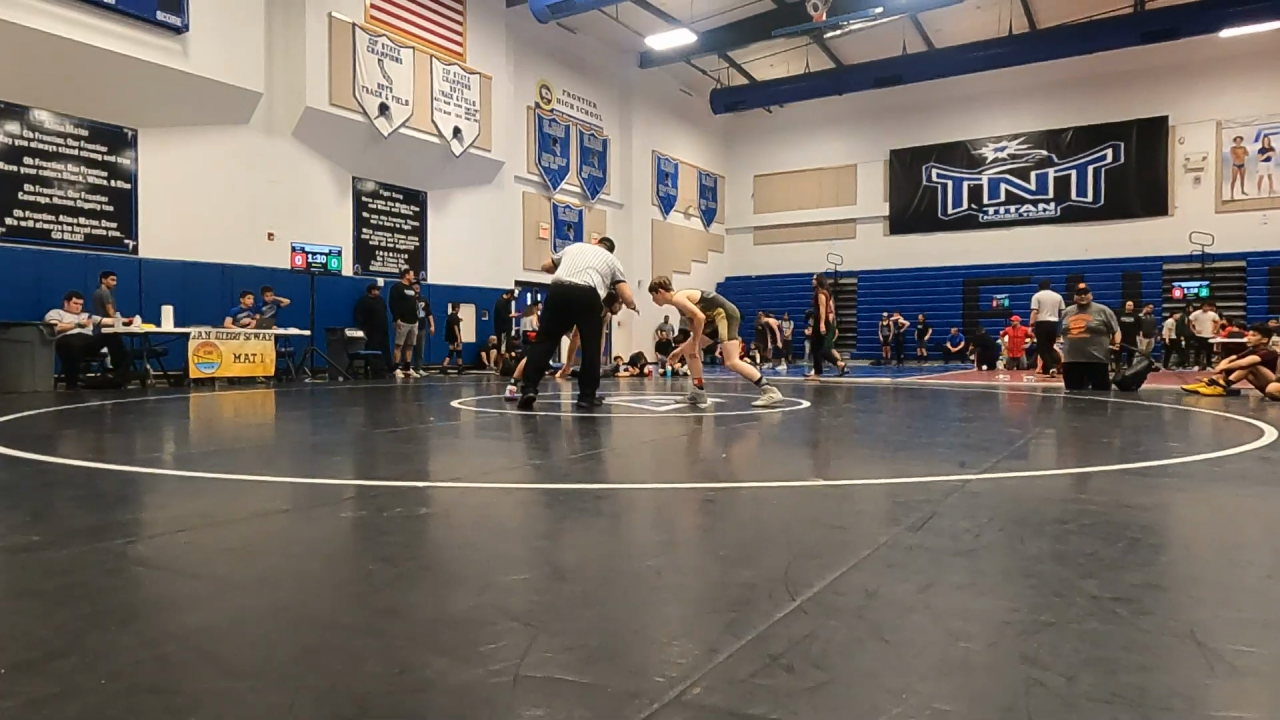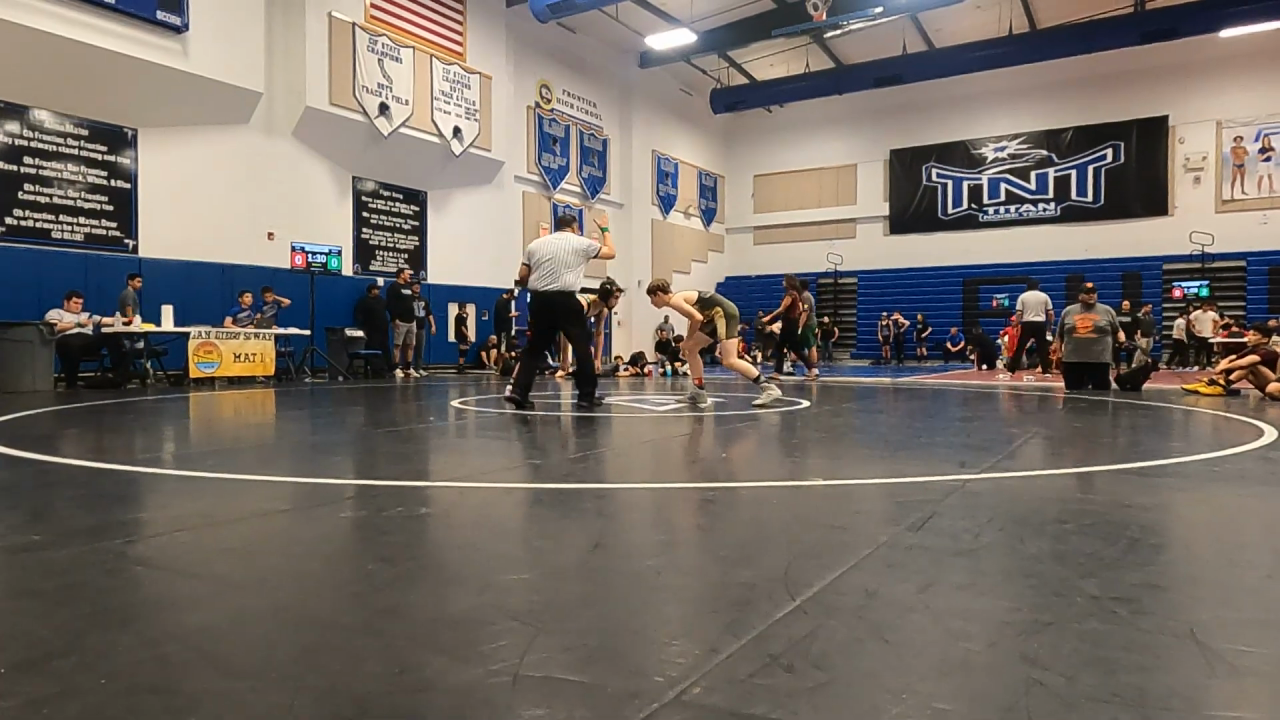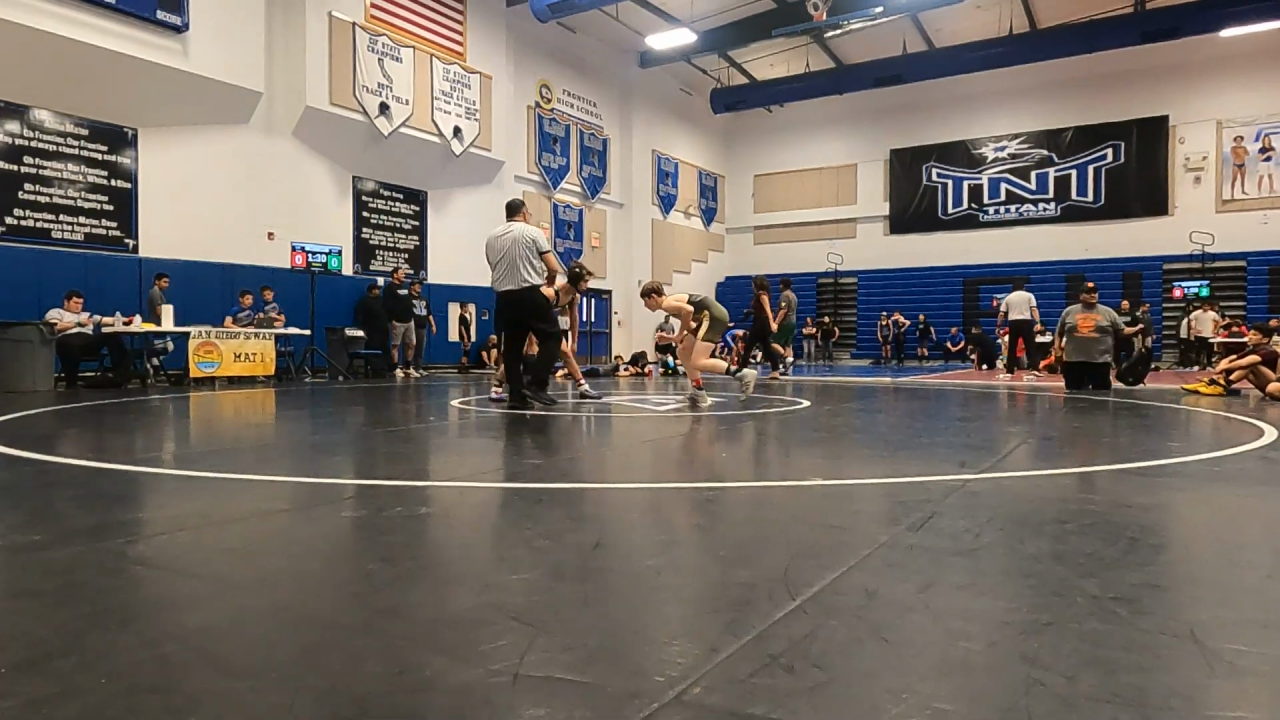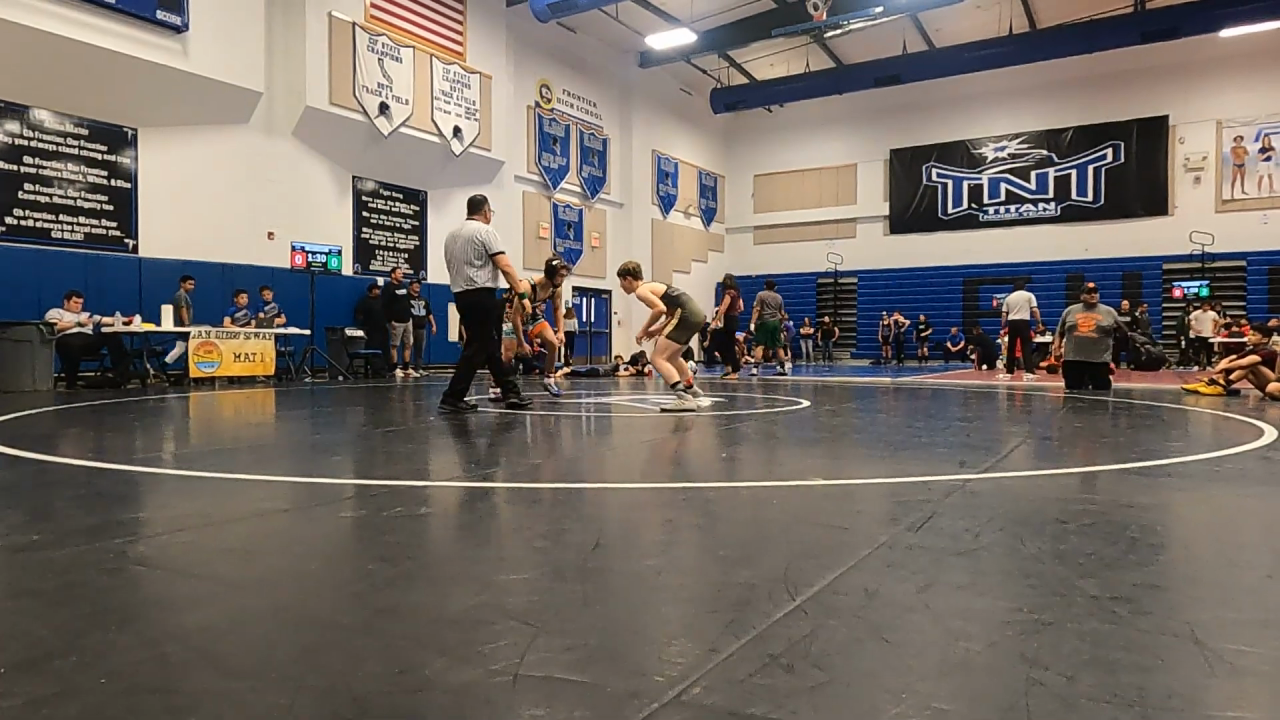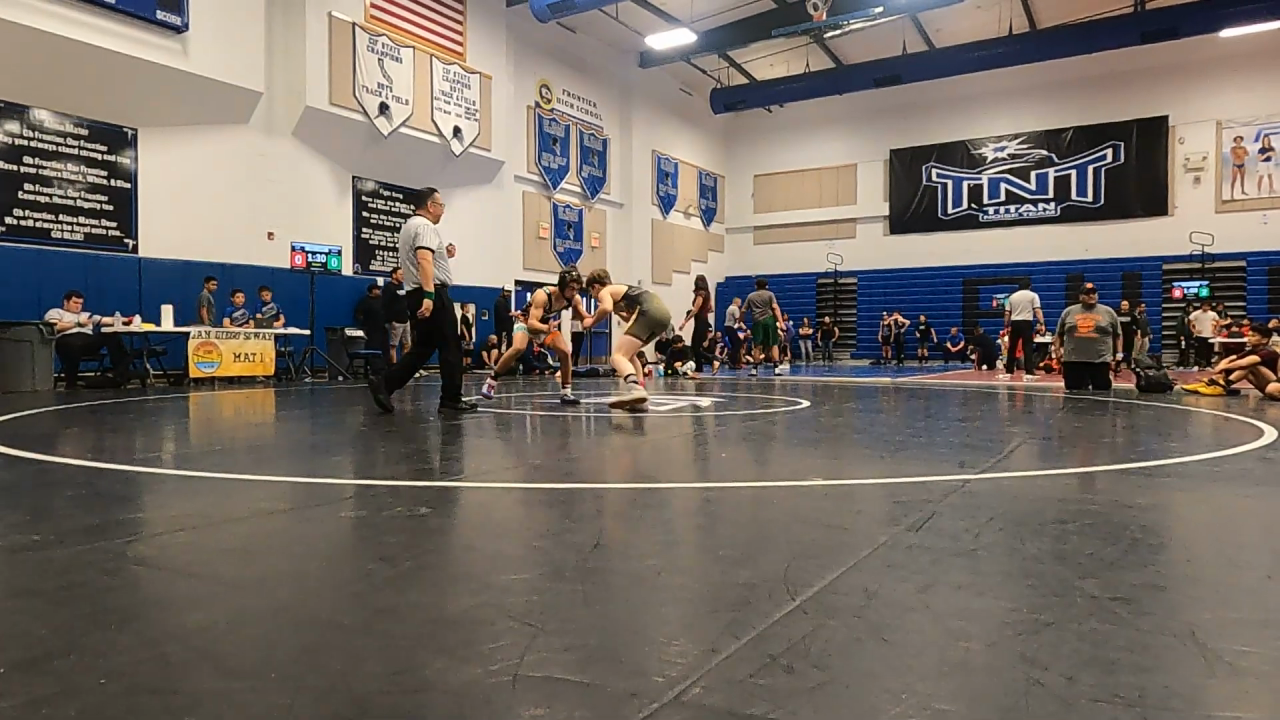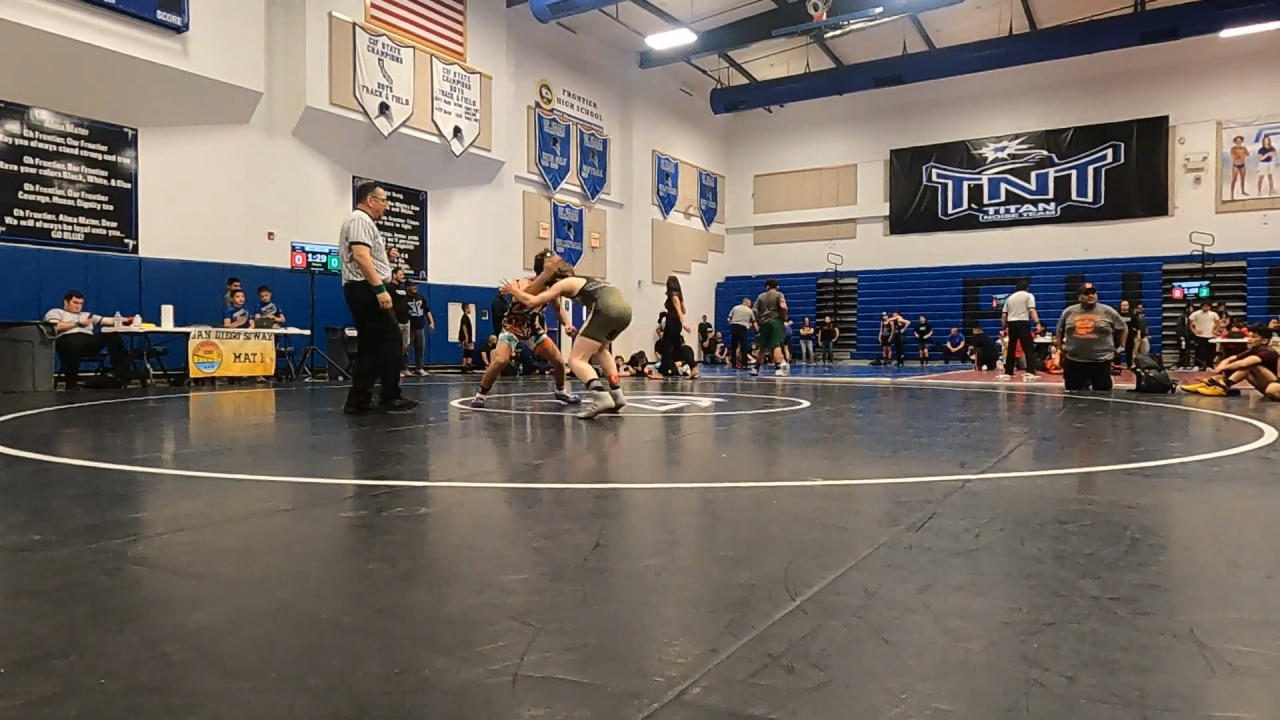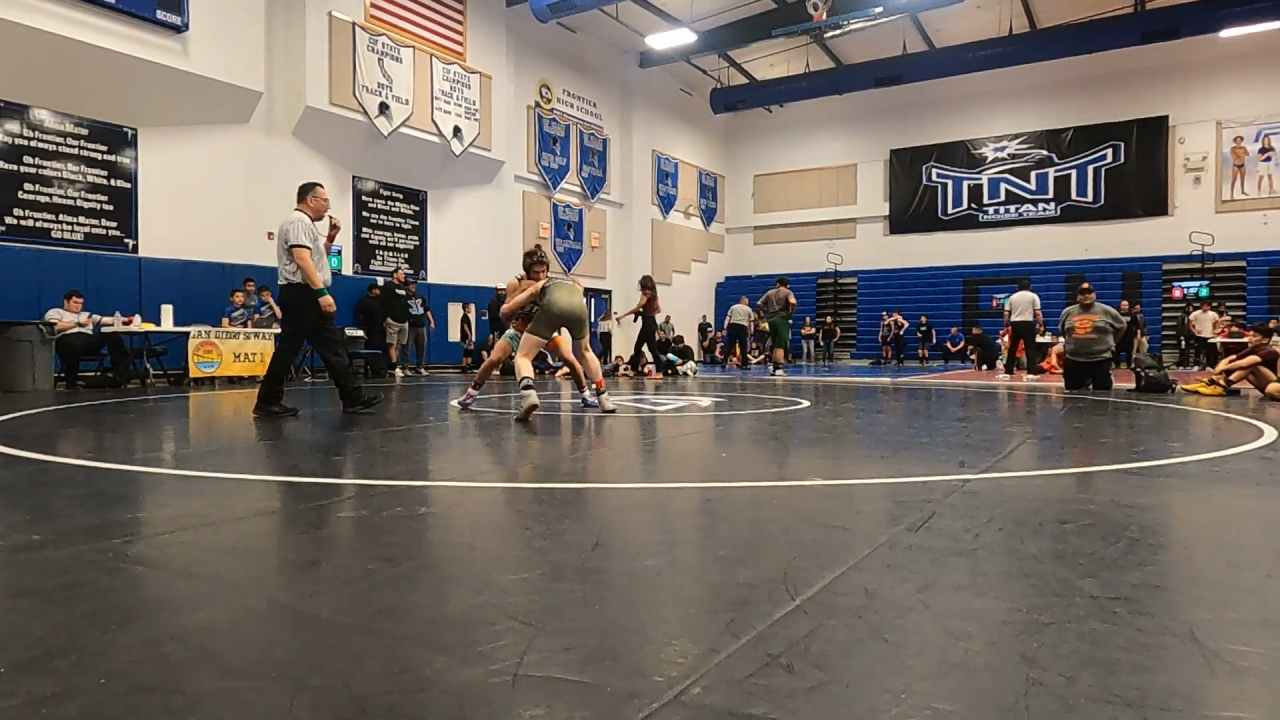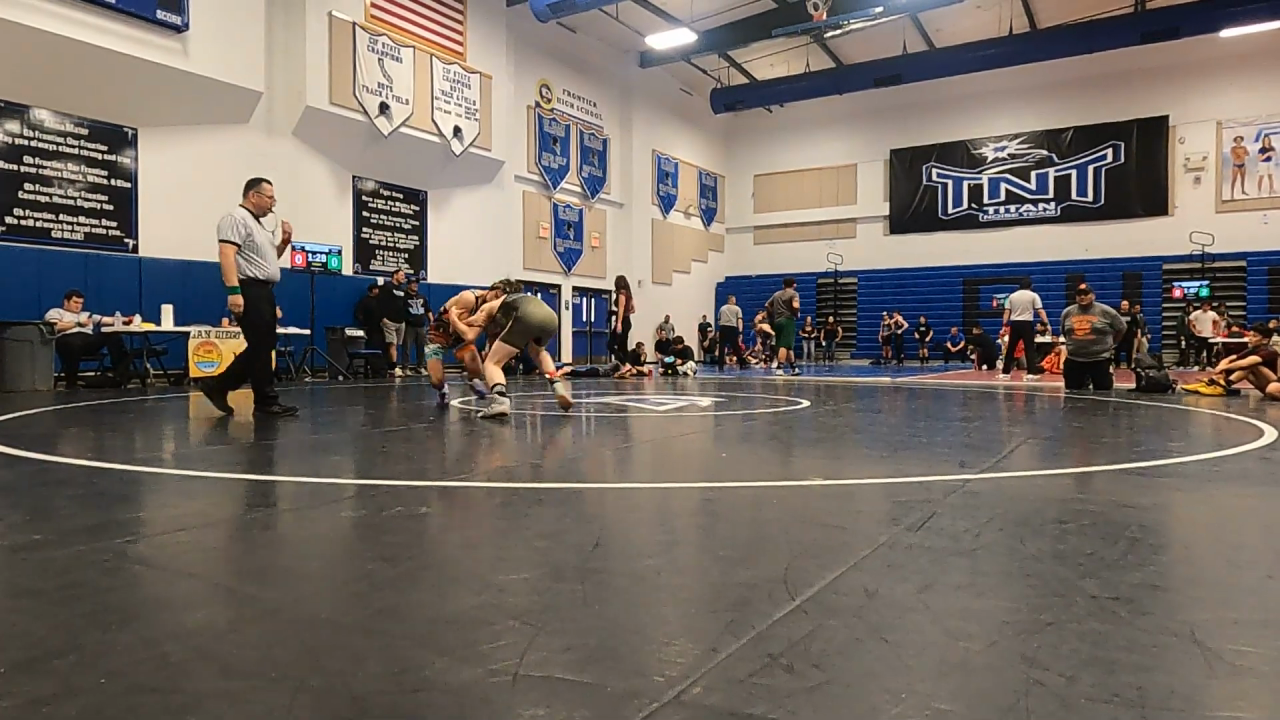
dt=0.4s
person 1, frame 1
left shoulder: (573, 247)
right shoulder: (612, 260)
left elbow: (546, 266)
right elbow: (626, 296)
right wrist: (632, 307)
left hip: (559, 291)
right hip: (587, 296)
left knee: (544, 341)
right knee: (591, 347)
left ankle: (529, 389)
right ankle: (587, 396)
person 1, frame 2
left shoulder: (536, 244)
right shoulder: (581, 242)
left elbow: (522, 275)
right elbow: (610, 253)
right wrist: (604, 229)
left hip: (538, 299)
right hip: (565, 299)
left knee: (534, 347)
right knee: (582, 347)
left ankle: (519, 391)
right ankle: (587, 395)
person 1, frame 3
left shoulder: (492, 237)
right shoulder: (532, 232)
right elbow: (553, 266)
right wrist: (550, 277)
left hip: (504, 298)
right hip: (530, 295)
left knee: (512, 348)
right knee: (551, 338)
left ankle: (517, 396)
right ankle: (536, 386)
person 1, frame 4
left shoulder: (452, 235)
right shoulder: (485, 232)
left elbow: (451, 267)
right elbow: (505, 266)
right wrist: (522, 295)
left hip: (461, 296)
right hip: (481, 296)
left knee: (489, 346)
right knee: (478, 347)
left ankle: (511, 393)
right ankle: (452, 397)
person 1, frame 5
left shoulder: (408, 226)
right shoulder: (425, 227)
right elbow: (424, 261)
left wrist: (442, 254)
right wrist: (429, 295)
left hip: (415, 294)
right hip: (433, 295)
left knee: (424, 346)
right knee: (451, 346)
left ankle: (383, 384)
right ankle: (452, 400)
person 1, frame 6
left shoulder: (360, 221)
right shoulder: (360, 220)
right elbow: (361, 256)
left wrist: (385, 257)
right wrist: (380, 288)
left hip: (361, 292)
right hip: (365, 291)
left knee: (370, 347)
right knee: (389, 341)
left ankle: (359, 400)
right ankle: (390, 396)
person 1, frame 7
left shoulder: (306, 224)
right shoulder: (298, 222)
left elbow: (318, 258)
right elbow: (302, 260)
left wrist: (331, 237)
right wrist: (322, 292)
left hip: (308, 294)
right hip: (301, 294)
left knee: (332, 345)
right knee: (290, 348)
left ankle: (353, 396)
right ankle: (268, 401)
person 1, frame 8
left shoulder: (259, 223)
right shoulder: (236, 218)
left elbow: (271, 257)
right elbow: (226, 255)
left wrist: (285, 241)
right wrist: (233, 291)
left hip: (262, 291)
right hip: (248, 291)
left knee: (264, 344)
right knee: (261, 347)
left ankle: (217, 385)
right ankle: (267, 403)
